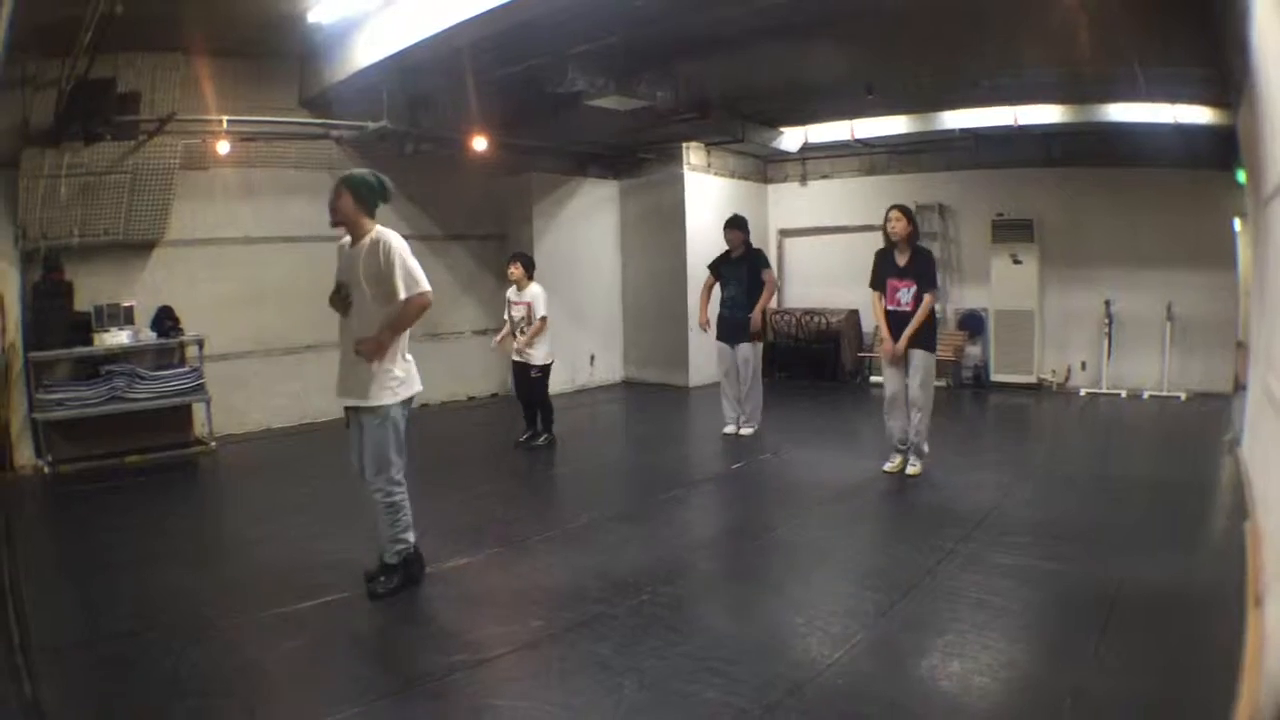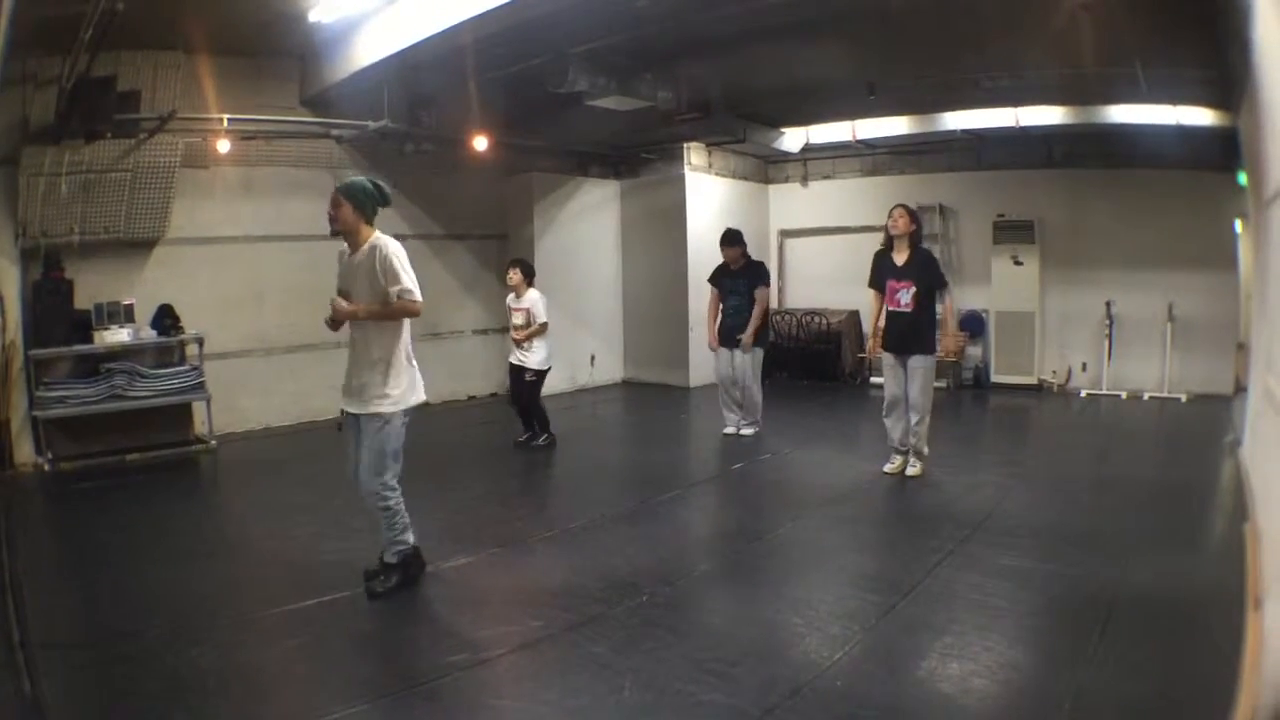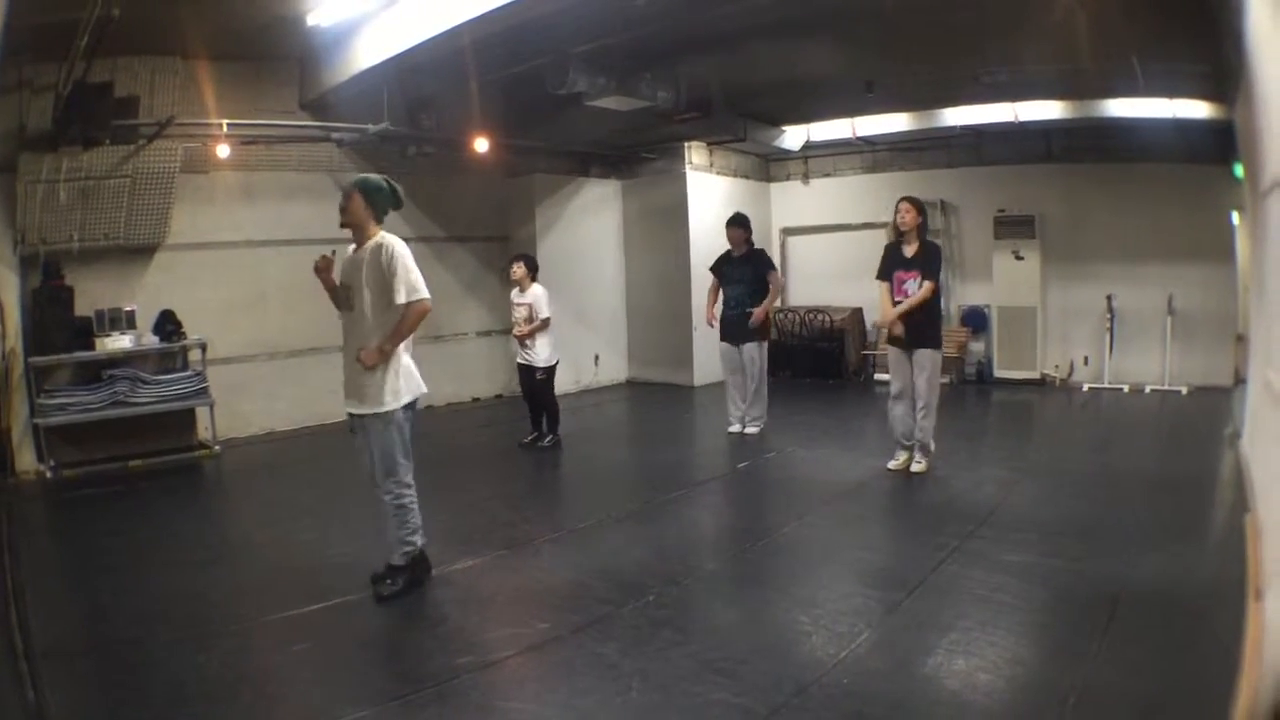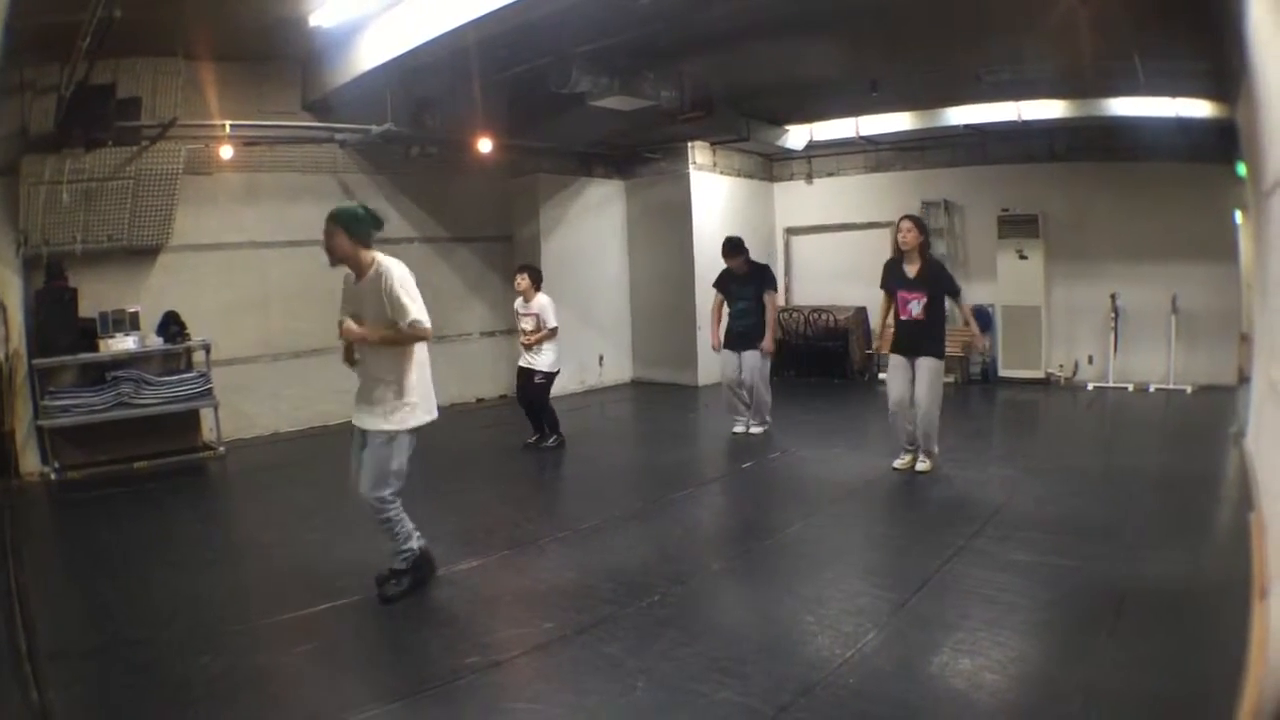
dt=0.7s
person 1, frame 1
left shoulder: (387, 243)
right shoulder: (344, 247)
left elbow: (422, 298)
left wrist: (383, 340)
right wrist: (337, 303)
left hip: (385, 382)
right hip: (356, 381)
left knee: (384, 477)
right knee: (369, 474)
left ankle: (403, 559)
right ankle: (396, 553)
person 1, frame 2
left shoulder: (385, 250)
right shoulder: (345, 256)
left elbow: (412, 304)
left wrist: (356, 312)
right wrist: (337, 314)
left hip: (390, 386)
right hip: (360, 386)
left knee: (377, 481)
right knee: (365, 477)
left ankle: (404, 557)
right ankle: (398, 552)
person 1, frame 3
left shoulder: (390, 248)
right shoulder: (352, 254)
left elbow: (421, 304)
left wrist: (383, 350)
right wrist: (327, 281)
left hip: (388, 387)
right hip: (361, 387)
left knee: (395, 479)
right knee: (384, 477)
left ankle: (410, 560)
right ankle: (405, 555)
person 1, frame 4
left shoulder: (391, 274)
right shoulder: (351, 280)
left elbow: (420, 331)
left wrist: (364, 335)
right wrist: (347, 342)
left hip: (400, 402)
right hip: (371, 400)
left knee: (377, 490)
right knee: (366, 486)
left ankle: (414, 560)
right ankle: (409, 557)
person 2, frame 1
left shoulder: (923, 256)
right shoulder: (882, 257)
left elbow: (928, 300)
right elbow: (877, 298)
left wrist: (905, 338)
right wrist: (885, 336)
left hip: (920, 336)
right hip: (892, 334)
left knee: (918, 396)
right knee: (892, 395)
left ankle: (916, 453)
right ankle: (899, 450)
person 2, frame 2
left shoulder: (924, 258)
right shoulder: (881, 258)
left elbow: (944, 295)
left wrist: (950, 332)
left hip: (921, 342)
right hip: (892, 341)
left knee: (917, 401)
right knee: (892, 399)
left ankle: (916, 455)
right ankle: (898, 452)
person 2, frame 3
left shoulder: (931, 250)
right shoulder: (890, 250)
left elbow: (927, 290)
right elbow: (885, 289)
left wrist: (895, 313)
right wrist: (891, 320)
left hip: (926, 334)
right hip: (899, 333)
left knee: (924, 394)
right knee: (898, 392)
left ankle: (922, 450)
right ankle: (904, 447)
person 2, frame 4
left shoulder: (935, 268)
right shoulder: (891, 267)
left elbow: (958, 300)
left wrist: (976, 334)
right wrist: (880, 333)
left hip: (930, 347)
right hip: (901, 347)
left knee: (925, 403)
right knee: (897, 401)
left ankle: (926, 452)
right ankle: (908, 449)
person 3, frame 1
left shoulder: (756, 256)
right shoulder: (722, 260)
left elbow: (771, 282)
right elbow: (707, 286)
left wrist: (758, 310)
right wrist: (703, 312)
left hip: (748, 327)
right hip: (725, 326)
left knee: (749, 376)
right knee: (727, 375)
left ankle: (750, 421)
right ankle: (731, 420)
person 3, frame 2
left shoulder: (757, 269)
right shoulder: (720, 272)
left elbow: (761, 301)
right elbow: (714, 301)
left wrist: (749, 332)
right wrist: (711, 332)
left hip: (750, 335)
right hip: (726, 334)
left knee: (747, 379)
right knee: (724, 378)
left ankle: (750, 421)
right ankle: (732, 420)
person 3, frame 3
left shoulder: (759, 257)
right shoulder: (723, 260)
left elbow: (777, 285)
right elbow: (714, 288)
left wrist: (764, 308)
right wrist: (709, 309)
left hip: (753, 327)
right hip: (728, 326)
left knee: (754, 375)
right knee: (733, 375)
left ankle: (754, 420)
right ankle: (736, 419)
person 3, frame 4
left shoulder: (762, 272)
right shoulder: (725, 276)
left elbow: (770, 305)
right elbow: (717, 306)
left wrist: (768, 339)
right wrist: (715, 335)
left hip: (756, 339)
right hip: (733, 337)
left knee: (754, 380)
right knee: (729, 379)
left ankle: (759, 420)
right ankle: (741, 419)
person 4, frame 1
left shoulder: (536, 291)
right shoulder: (510, 293)
left elbow: (542, 321)
left wrist: (526, 341)
right wrist: (500, 336)
left hip: (538, 354)
right hip: (519, 354)
left knee: (539, 394)
right knee: (523, 394)
left ankle: (547, 433)
right ankle: (531, 429)
person 4, frame 2
left shoulder: (535, 297)
right shoulder: (510, 299)
left elbow: (543, 326)
left wrist: (523, 335)
right wrist: (513, 334)
left hip: (535, 358)
right hip: (517, 357)
left knee: (530, 398)
right knee: (516, 396)
left ankle: (546, 434)
right ankle: (530, 430)
person 4, frame 3
left shoulder: (538, 292)
right shoulder: (514, 294)
left elbow: (545, 321)
left wrist: (526, 331)
right wrist: (515, 330)
left hip: (542, 356)
right hip: (524, 355)
left knee: (545, 396)
right knee: (529, 396)
left ankle: (553, 434)
right ankle: (537, 431)
person 4, frame 4
left shoulder: (544, 302)
right shoulder: (518, 304)
left elbow: (553, 330)
left wrist: (534, 339)
right wrist: (522, 338)
left hip: (545, 360)
right hip: (527, 359)
left knee: (539, 399)
right knee: (523, 398)
left ankle: (556, 434)
right ankle: (540, 432)
